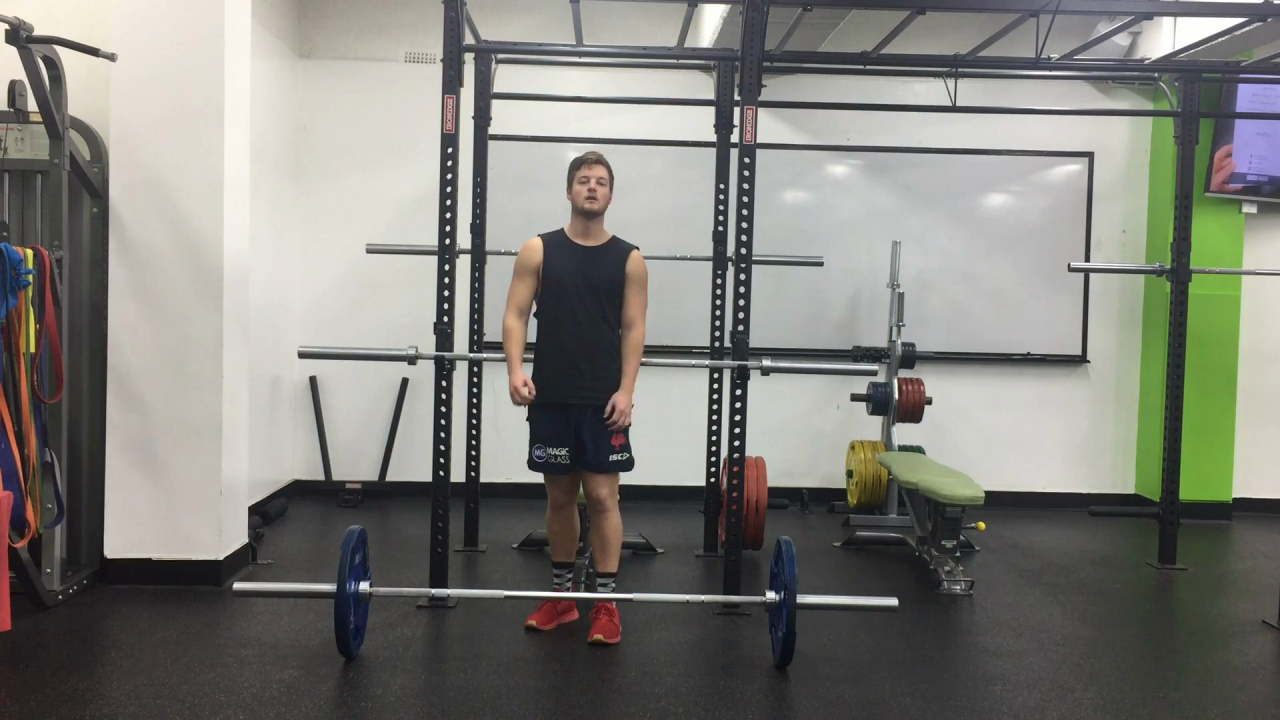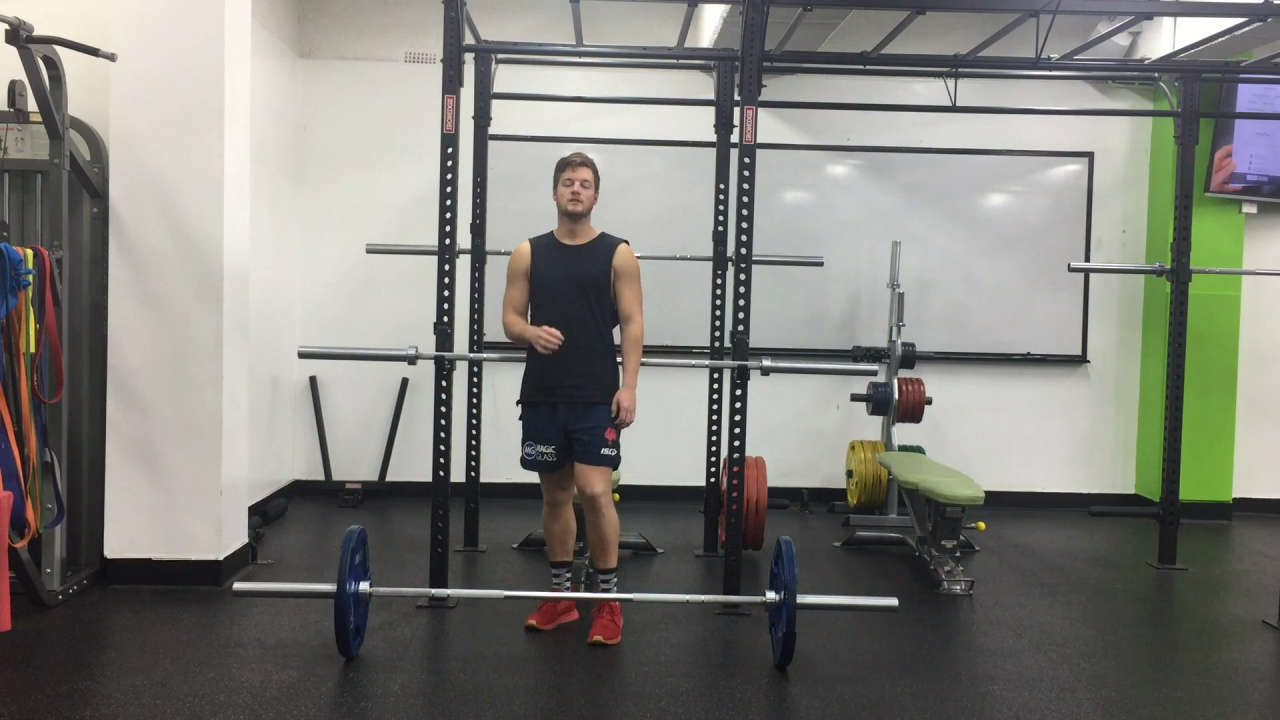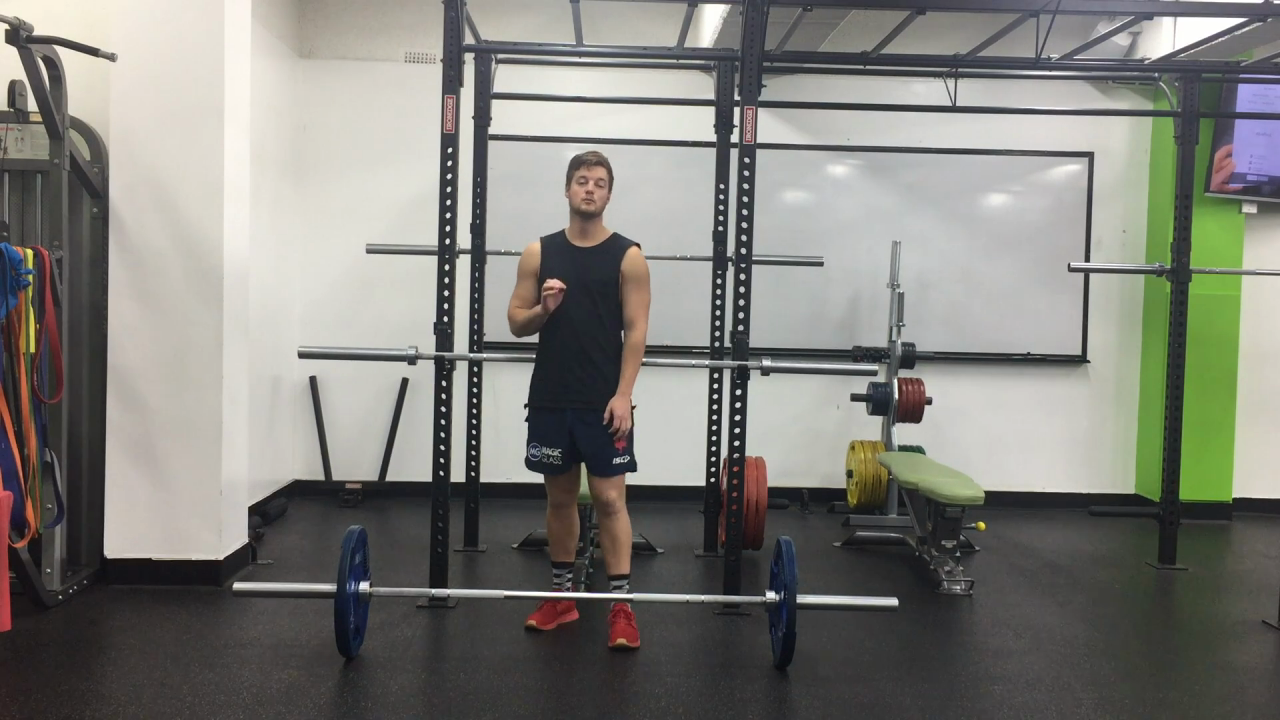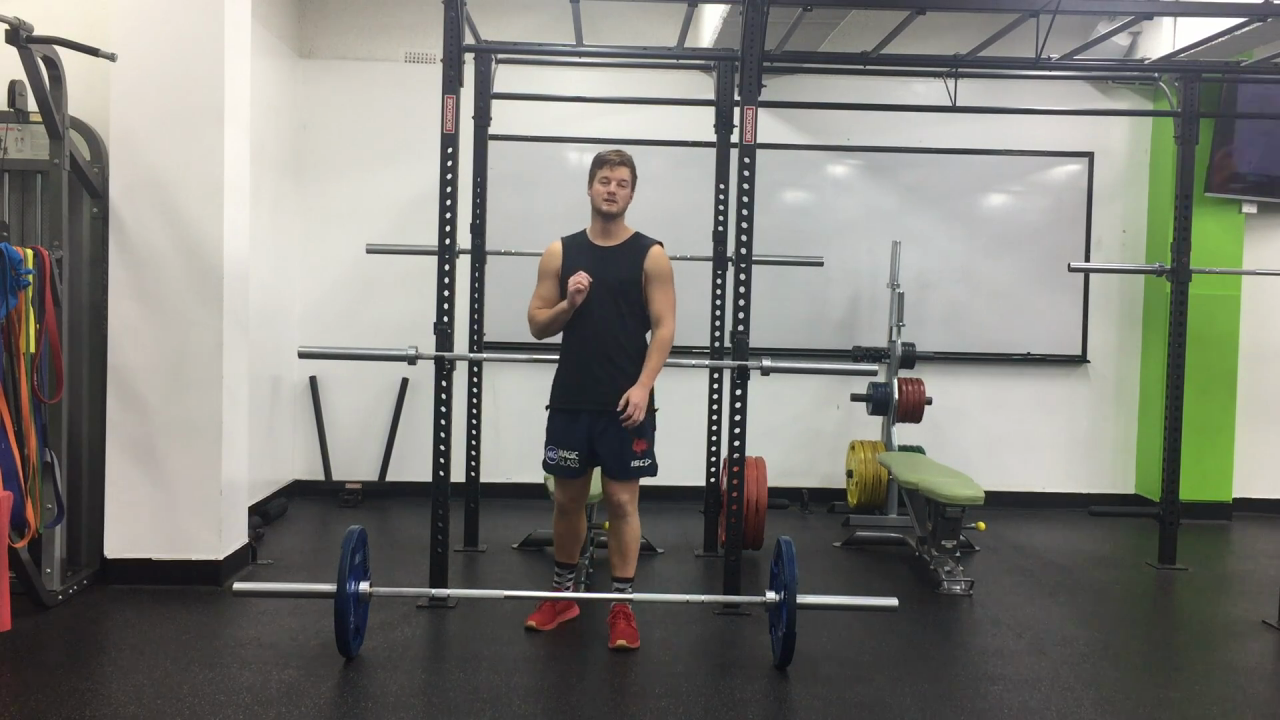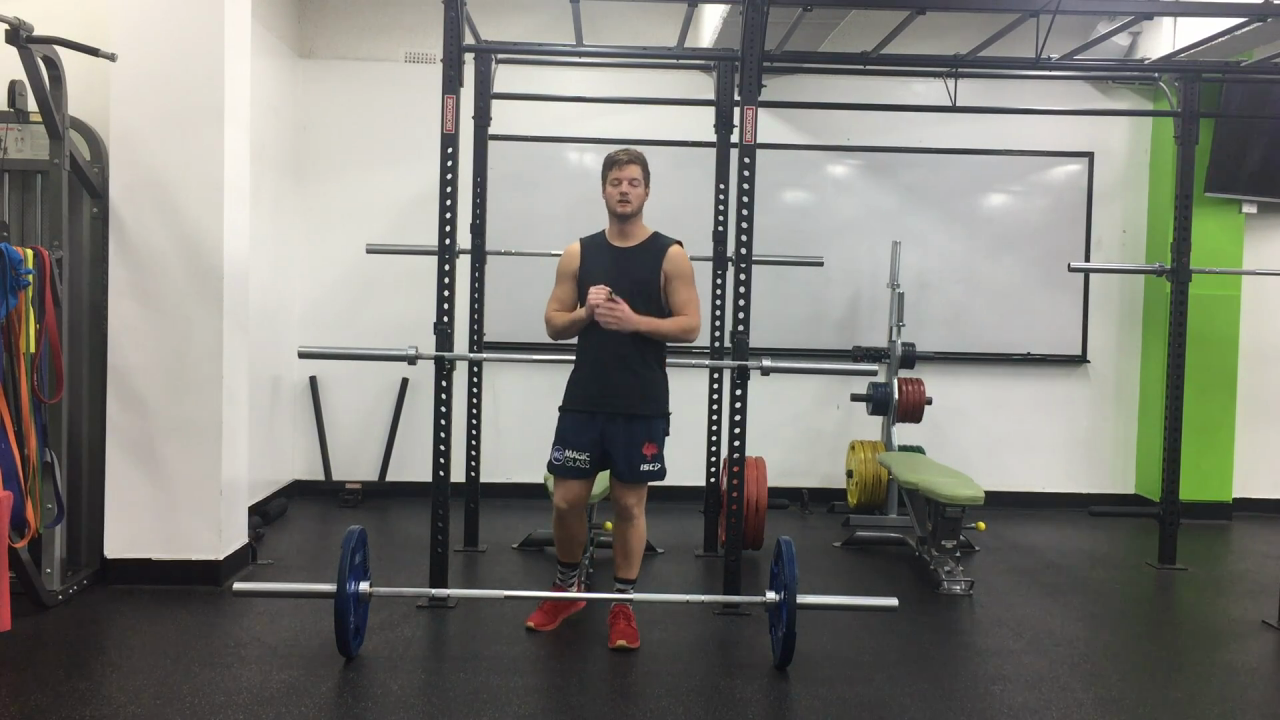
dt=0.4s
person 1, frame 1
left shoulder: (629, 258)
right shoulder: (538, 250)
left elbow: (633, 329)
right elbow: (515, 316)
left wrist: (626, 389)
right wrist: (516, 371)
left hip: (602, 398)
right hip: (551, 397)
left knee: (602, 497)
right knee: (559, 497)
left ankle: (605, 602)
right ankle: (562, 595)
person 1, frame 2
left shoulder: (617, 253)
right shoulder: (528, 253)
left elbow: (631, 323)
right elbow: (510, 316)
left wrist: (629, 386)
right wrist: (532, 333)
left hip: (596, 395)
right hip: (543, 394)
left knee: (595, 492)
right knee: (555, 494)
left ankle: (608, 599)
right ankle: (562, 595)
person 1, frame 3
left shoulder: (628, 256)
right shoulder: (539, 252)
left elbow: (636, 330)
right elbow: (516, 320)
left wrist: (623, 394)
right wrist: (542, 308)
left hip: (603, 401)
right hip: (550, 398)
left knee: (609, 499)
right knee: (559, 496)
left ankle: (621, 605)
right ankle: (562, 595)
person 1, frame 4
left shoulder: (651, 254)
right shoulder: (560, 252)
left elbow: (664, 327)
right elbow: (537, 324)
left wrist: (643, 386)
right wrist: (569, 303)
left hip: (626, 401)
right hip: (570, 398)
left knee: (622, 501)
right knee: (567, 499)
left ankle: (622, 606)
right ankle: (563, 594)
person 1, frame 5
left shoulder: (669, 255)
right shoulder: (579, 253)
left elbow: (690, 324)
right elbow: (554, 324)
left wrist: (633, 321)
right wrist: (586, 313)
left hip: (641, 404)
right hip: (584, 398)
left knee: (630, 504)
right knee: (567, 501)
left ankle: (622, 606)
right ankle: (566, 588)
